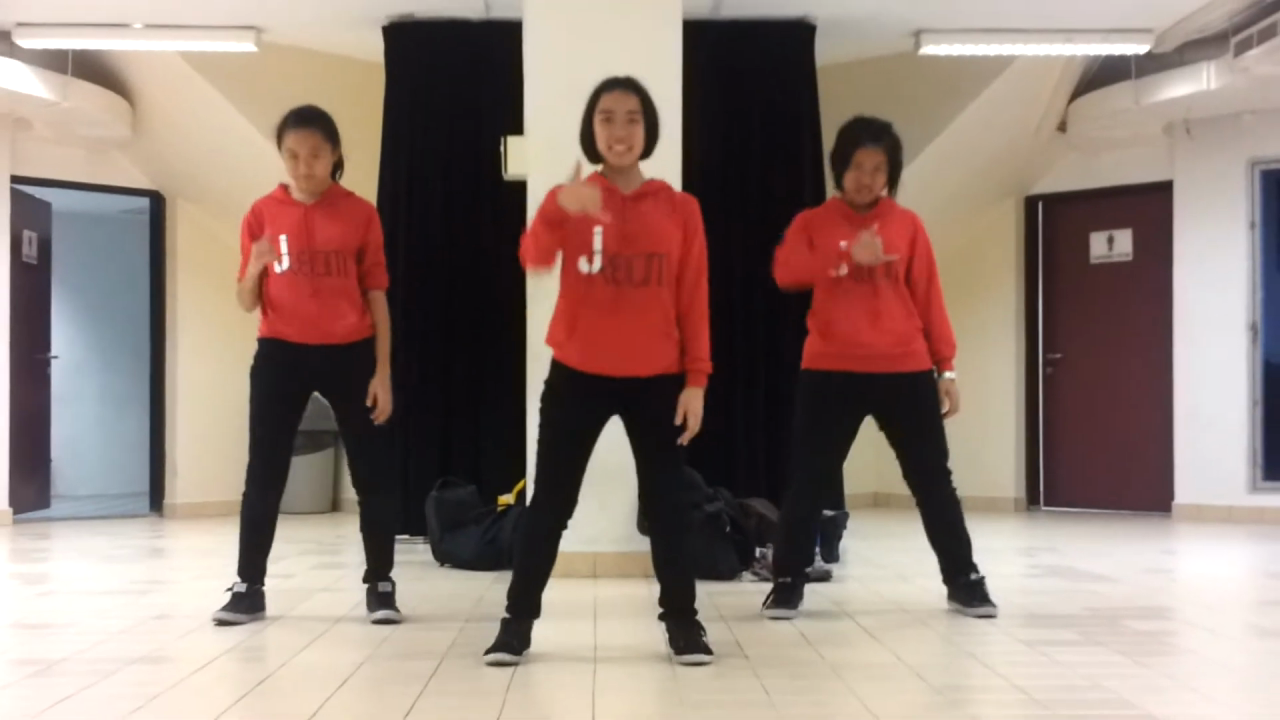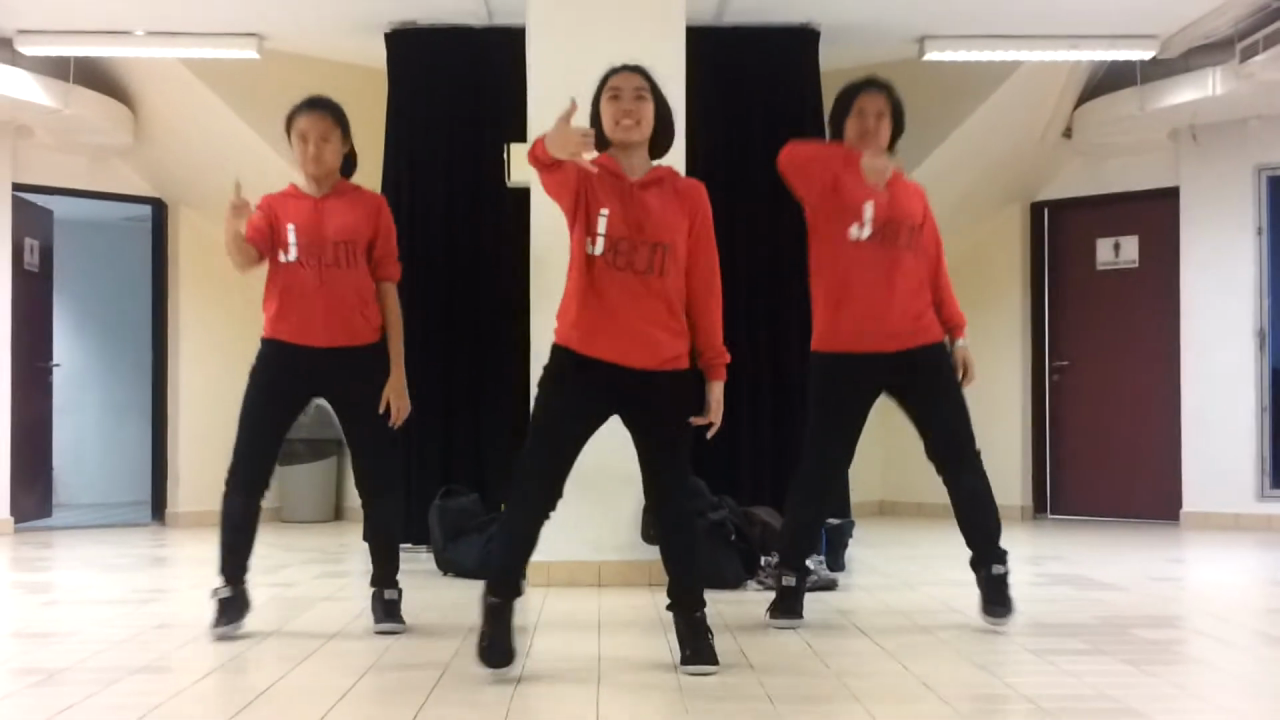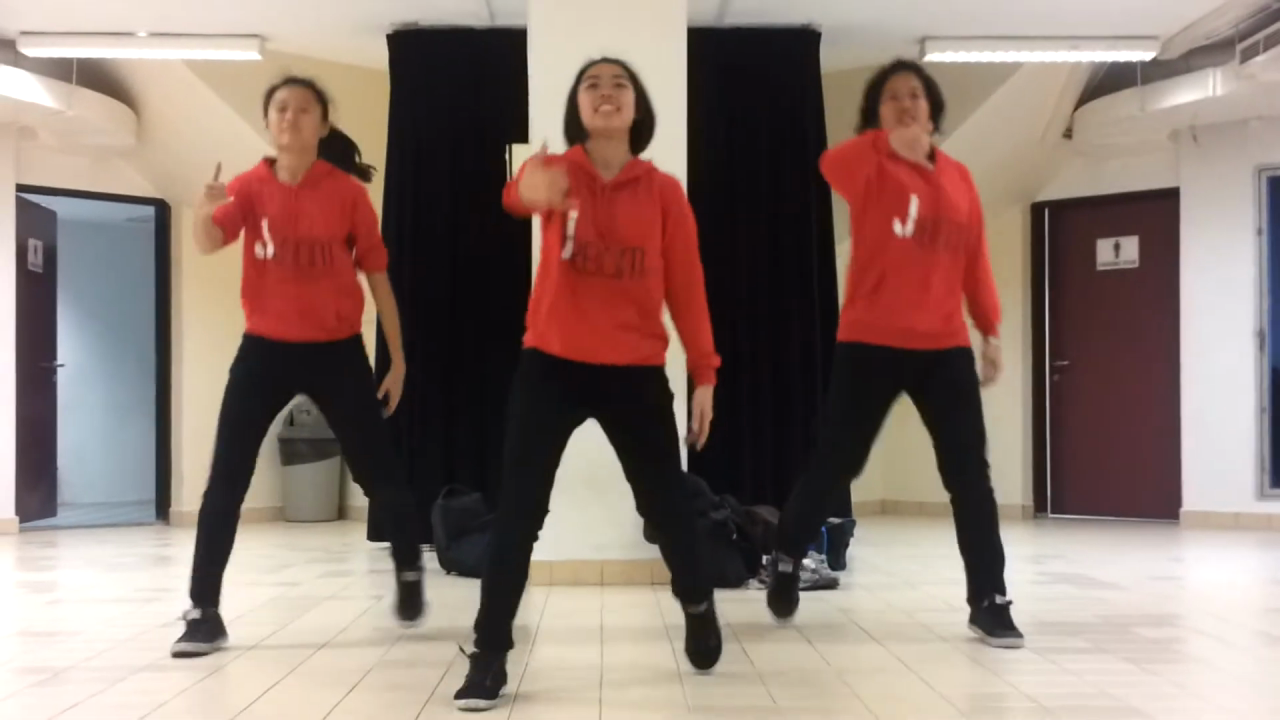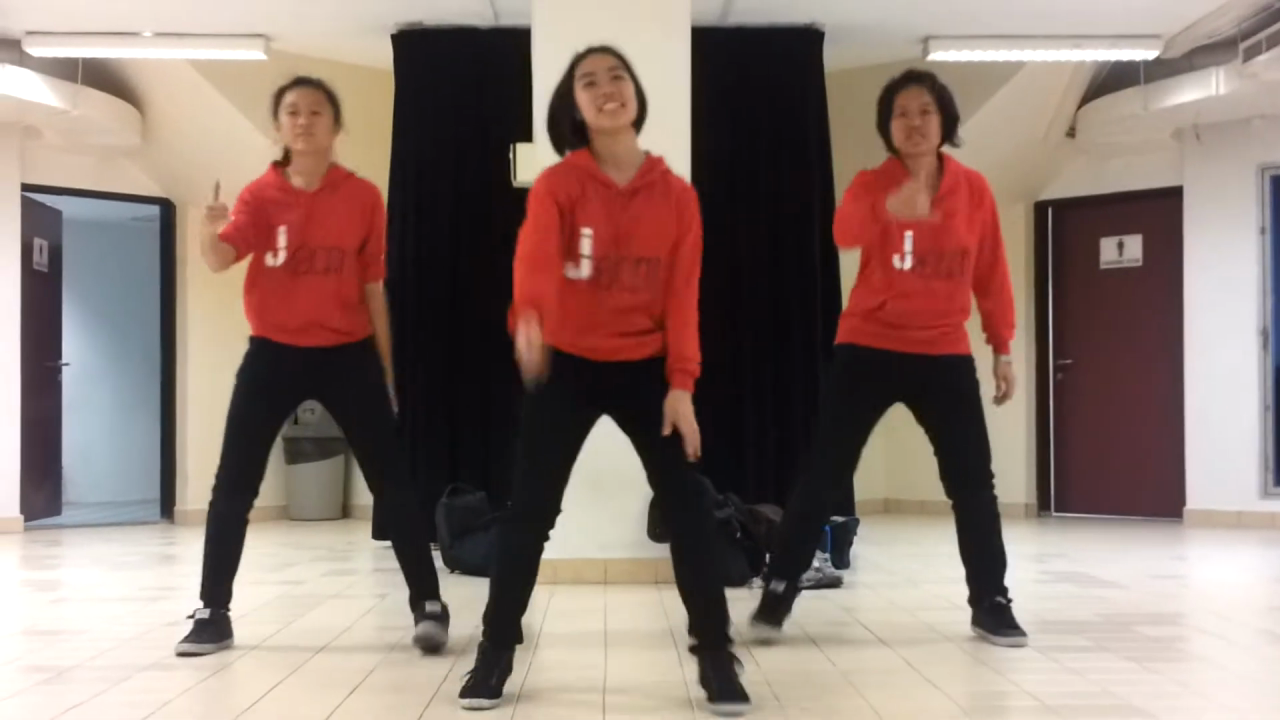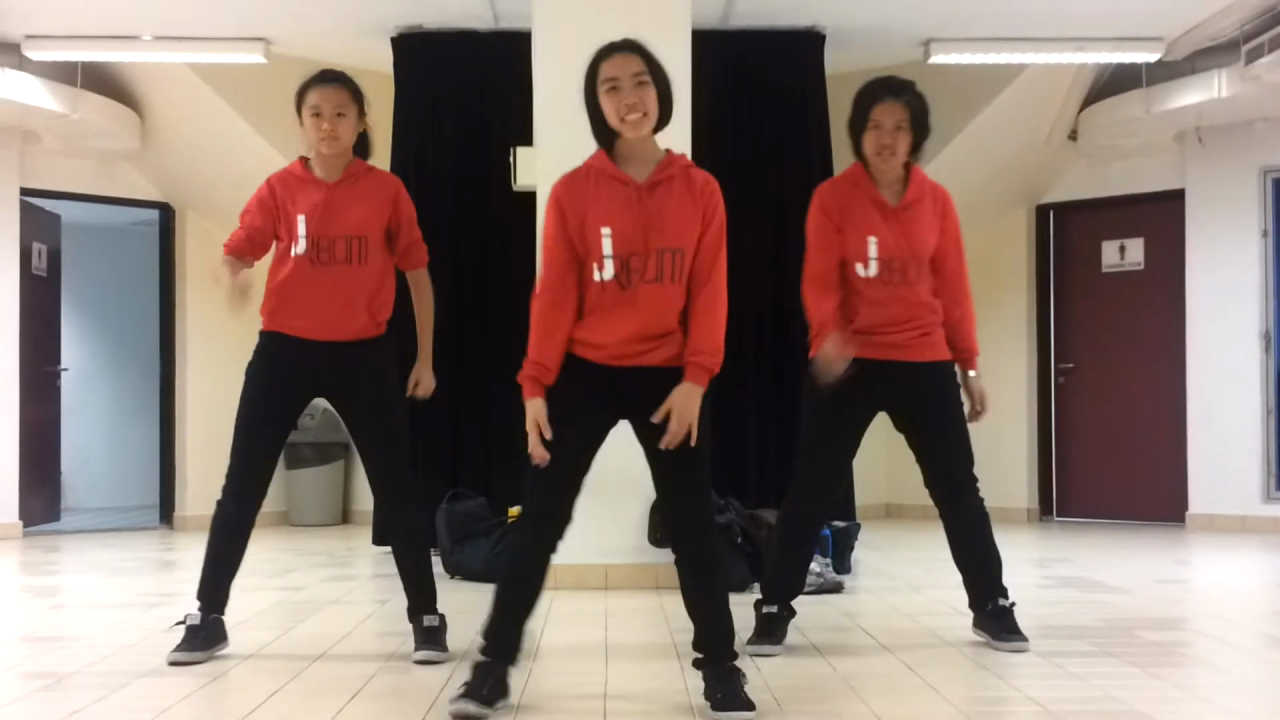
dt=0.2s
person 1, frame 1
left shoulder: (680, 208)
right shoulder: (571, 197)
left elbow: (693, 299)
right elbow: (533, 257)
left wrist: (696, 380)
right wrist: (564, 212)
left hip: (658, 379)
right hip: (578, 375)
left knee: (667, 502)
right knee: (551, 500)
left ankle: (682, 620)
right ankle: (518, 618)
person 1, frame 2
left shoulder: (688, 195)
right shoulder: (582, 175)
left elbow: (704, 285)
right elbow: (552, 175)
left wrist: (716, 370)
right wrist: (551, 148)
left hip: (664, 374)
right hip: (580, 363)
left knee: (672, 503)
right knee: (533, 489)
left ankle: (692, 621)
right ankle: (499, 607)
person 1, frame 3
left shoulder: (665, 194)
right shoulder: (551, 172)
left elbow: (684, 286)
right elbow: (524, 190)
left wrist: (705, 372)
right wrist: (532, 190)
left hip: (635, 371)
right hip: (550, 367)
left knee: (666, 501)
right knee: (519, 509)
left ankle: (697, 606)
right ankle: (488, 656)
person 1, frame 4
left shoulder: (676, 192)
right shoulder: (557, 185)
left elbow: (683, 295)
right elbow: (534, 261)
left wrist: (681, 384)
right wrist: (527, 318)
left hip: (650, 371)
right hip: (567, 365)
left knee: (687, 511)
right knee: (529, 509)
left ankle: (715, 654)
right ankle: (495, 653)
person 1, frame 5
left shoulder: (699, 188)
right shoulder: (574, 191)
left elbow: (710, 291)
right elbow: (555, 293)
left wrist: (695, 378)
right wrist: (534, 387)
left hip: (669, 376)
right hip: (584, 375)
left knee: (692, 524)
right knee: (541, 519)
right ankle: (494, 663)
person 2, frame 1
left shoulder: (361, 215)
right shoulder: (263, 214)
left elbow: (377, 298)
right elbow: (247, 301)
left wrist: (383, 370)
right wrist: (252, 273)
left hip: (349, 354)
right hip: (281, 354)
left knee: (372, 474)
right knee: (264, 476)
left ankle: (380, 584)
right ankle: (249, 587)
person 2, frame 2
left shoulder: (369, 207)
right shoulder: (274, 208)
left elbow: (389, 292)
right elbow: (243, 260)
left wrist: (398, 372)
right wrist: (233, 227)
left hip: (358, 356)
right hip: (284, 354)
left knee: (377, 482)
right knee: (245, 476)
left ankle: (386, 592)
right ankle: (232, 589)
person 2, frame 3
left shoulder: (347, 193)
right shoulder: (248, 188)
left elbow: (376, 276)
right elbow: (206, 239)
left wrist: (397, 359)
right wrist: (203, 210)
left hip: (337, 353)
right hip: (264, 351)
left knee: (381, 474)
right knee: (225, 481)
left ankle: (409, 578)
right ankle: (204, 613)
person 2, frame 4
left shoulder: (363, 197)
right shoulder: (261, 193)
left elbow: (373, 289)
right elbow: (218, 259)
left wrist: (384, 371)
right wrist: (212, 228)
left hip: (348, 355)
right hip: (273, 354)
left knee: (391, 481)
right knee: (233, 486)
left ankle: (428, 605)
right ankle: (213, 613)
person 2, frame 5
left shoulder: (386, 189)
right shoulder: (279, 186)
left elbow: (418, 273)
right elbow: (236, 256)
left wrist: (426, 355)
right wrist: (234, 278)
left hip: (364, 353)
right hip: (284, 348)
left knee: (396, 488)
right knee: (242, 488)
left ankle: (427, 618)
right ankle: (207, 618)
person 3, frame 1
left shoulder: (907, 224)
right shoulder: (813, 224)
left elbow: (928, 299)
right elbow: (786, 271)
left wrist: (945, 367)
right wrist: (846, 254)
left hip: (905, 371)
right hip: (829, 373)
left knee: (932, 479)
right knee: (808, 480)
left ankle: (963, 580)
right ankle: (787, 581)
person 3, frame 2
left shoulder: (911, 191)
right shoulder: (824, 183)
left elbow: (934, 268)
right elbow: (790, 159)
left wrist: (957, 333)
right wrist: (857, 161)
left hip: (919, 345)
right hip: (842, 349)
left knee: (960, 458)
right knee: (821, 468)
left ankle: (991, 569)
right ankle: (791, 581)
person 3, frame 3
left shoulder: (956, 176)
right shoulder: (870, 167)
left elbow: (974, 259)
right elbow: (833, 166)
left wrist: (990, 332)
right wrist: (890, 142)
left hip: (945, 347)
right hip: (870, 344)
left knee: (969, 472)
right knee: (834, 460)
left ankle: (989, 602)
right ankle: (787, 565)
person 3, frame 4
left shoulder: (973, 189)
right shoulder: (871, 185)
left elbow: (991, 275)
right elbow: (847, 233)
left wrist: (1002, 348)
right wrist: (892, 209)
left hip: (944, 356)
right hip: (867, 350)
left knee: (972, 479)
right knee: (825, 470)
left ankle: (990, 602)
right ankle: (779, 588)
person 3, frame 5
left shoulder: (937, 201)
right shoulder: (833, 197)
left elbow: (953, 288)
right elbow: (820, 280)
left wrist: (970, 365)
right wrist: (828, 335)
left hip: (926, 364)
right hip: (846, 363)
left knee: (957, 488)
right knee: (812, 487)
left ankle: (992, 606)
right ankle: (773, 609)
